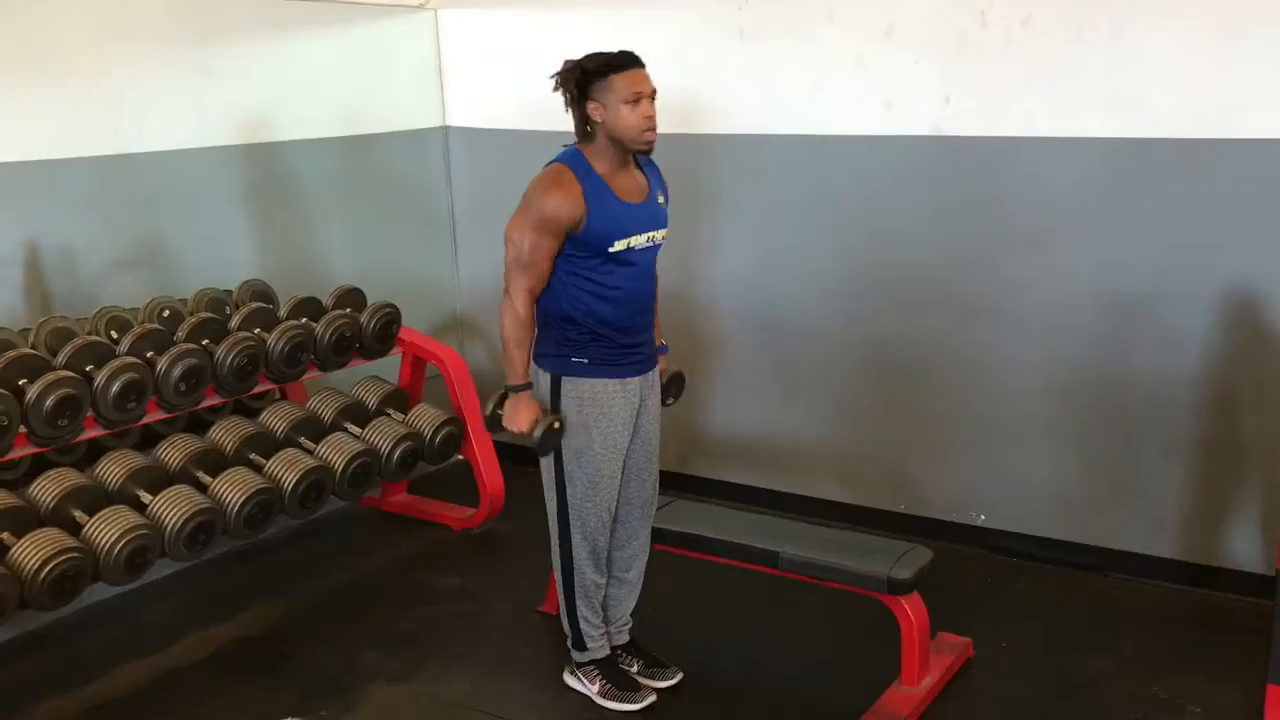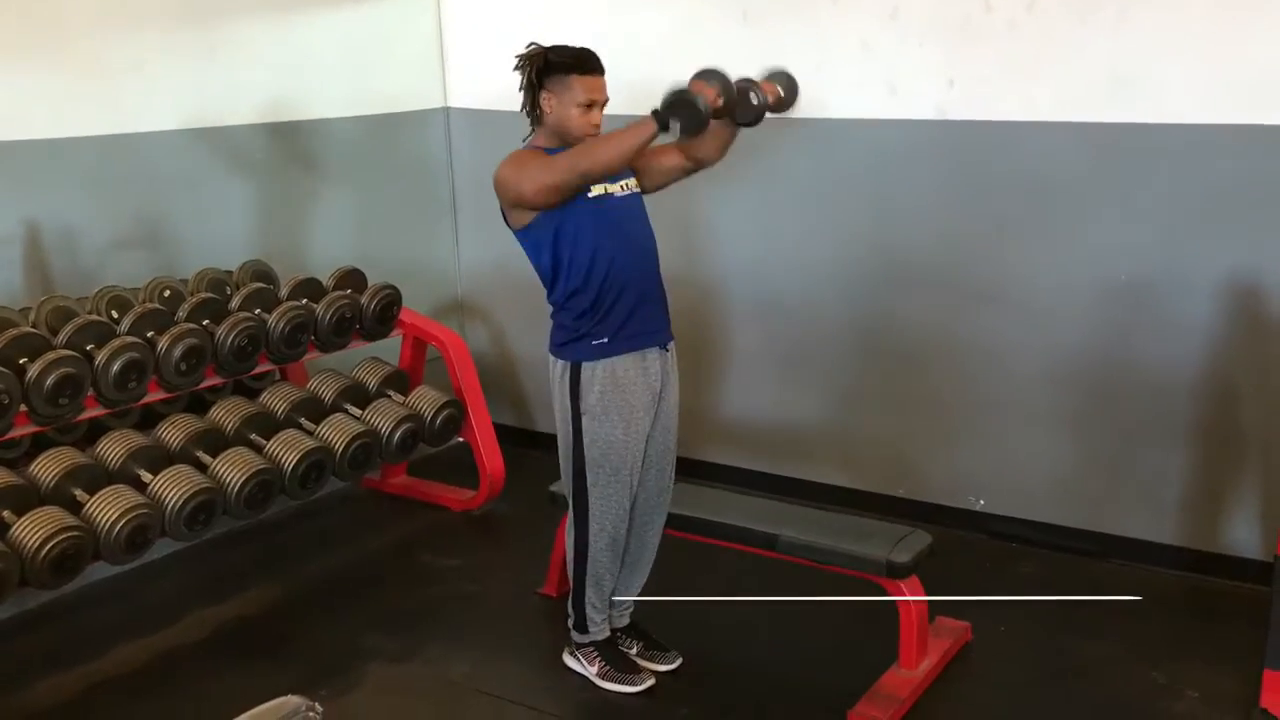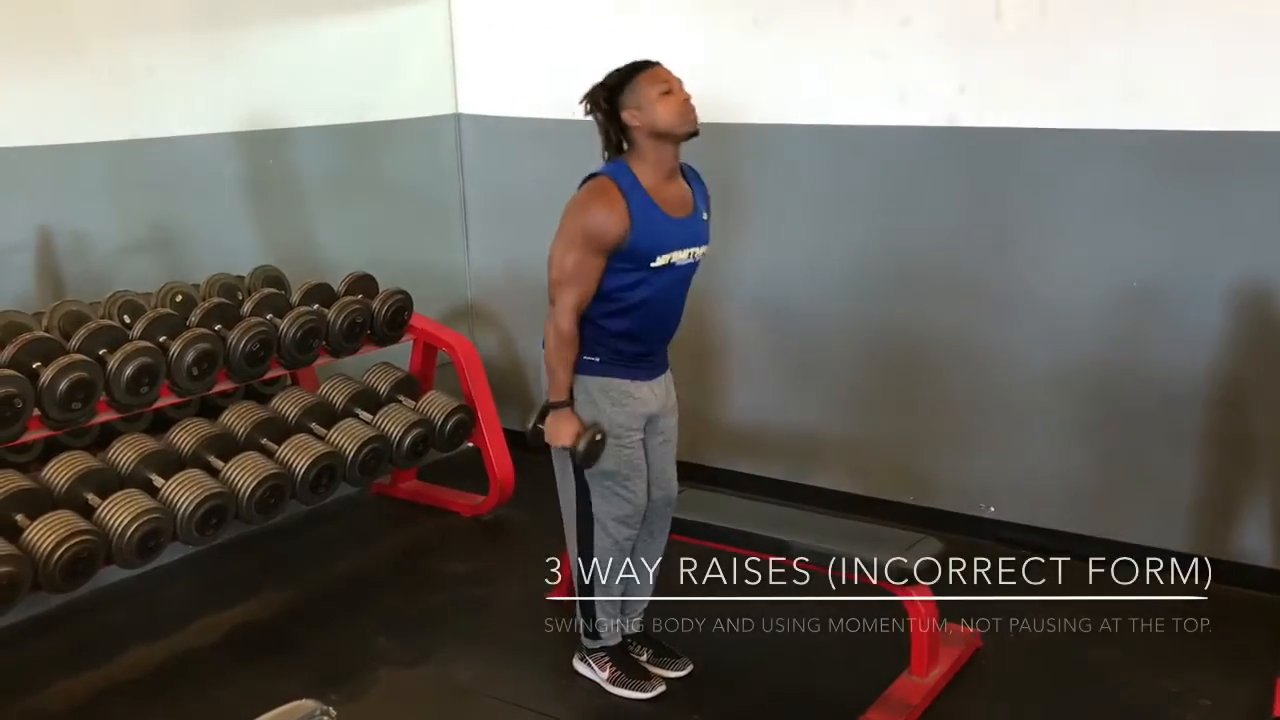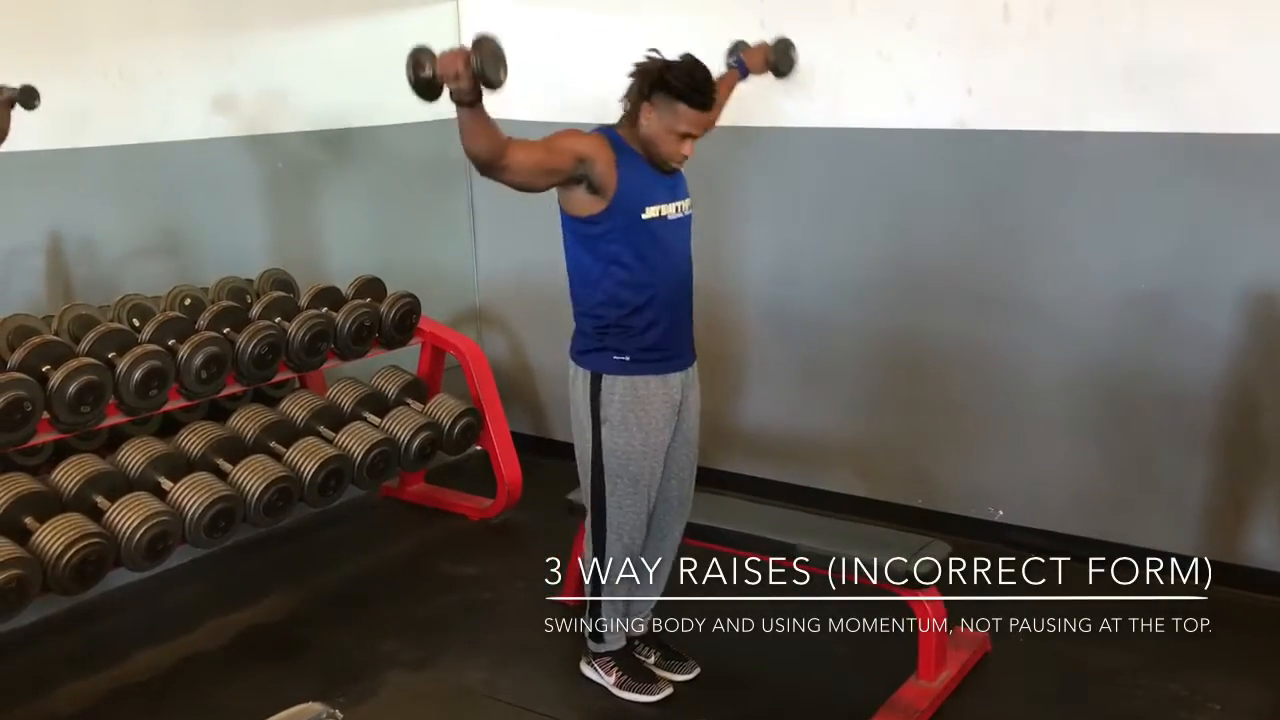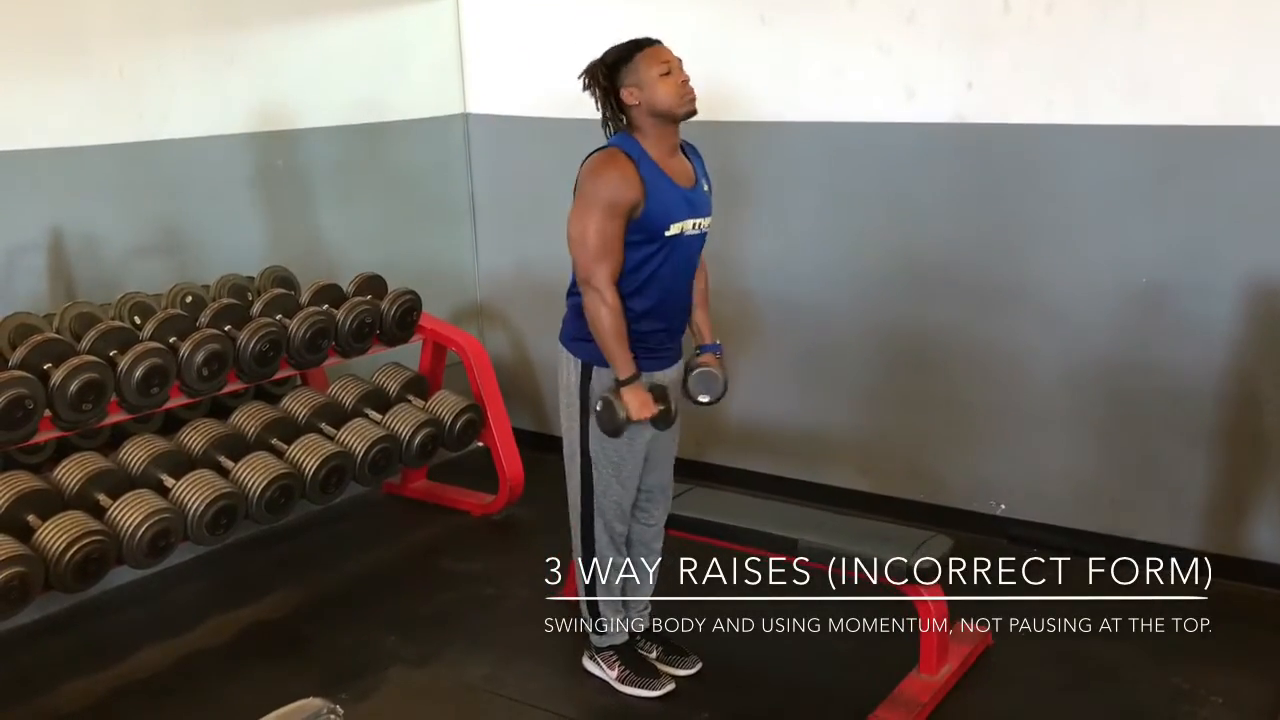
dt=1s
person 1, frame 1
left shoulder: (650, 176)
right shoulder: (559, 189)
right elbow: (519, 296)
left wrist: (657, 346)
right wrist: (519, 390)
left hip: (638, 375)
right hip: (580, 382)
left knee: (634, 515)
right knee: (586, 521)
left ankle: (619, 637)
right ankle: (586, 656)
person 1, frame 2
left shoulder: (614, 162)
right shoulder: (522, 172)
left elbow: (696, 154)
right elbow: (576, 170)
left wrist: (734, 112)
right wrist: (664, 118)
left hip: (657, 351)
right hip: (594, 362)
left knee: (649, 500)
right knee: (601, 505)
left ankle: (617, 619)
right ankle: (586, 637)
person 1, frame 3
left shoulder: (693, 187)
right shoulder: (604, 202)
right elbow: (564, 311)
right wrist: (559, 406)
left hip: (653, 376)
right hip: (598, 379)
left knee: (657, 504)
right knee: (612, 512)
left ankle: (630, 626)
right ankle: (598, 646)
person 1, frame 4
left shoulder: (662, 157)
right shoulder: (589, 156)
left elbow: (704, 110)
right elbow: (497, 158)
left wrist: (742, 69)
right wrist: (466, 99)
left hip: (679, 369)
right hip: (617, 376)
left knee: (670, 512)
right knee: (619, 517)
left ankle: (636, 629)
right ankle: (603, 647)
person 1, frame 5
left shoulder: (693, 162)
right shoulder: (612, 173)
right elbow: (596, 286)
left wrist: (707, 342)
right wrist: (627, 382)
left hip: (664, 363)
right hip: (606, 368)
left knee: (652, 505)
right knee: (608, 510)
left ankle: (635, 626)
right ankle: (605, 644)
